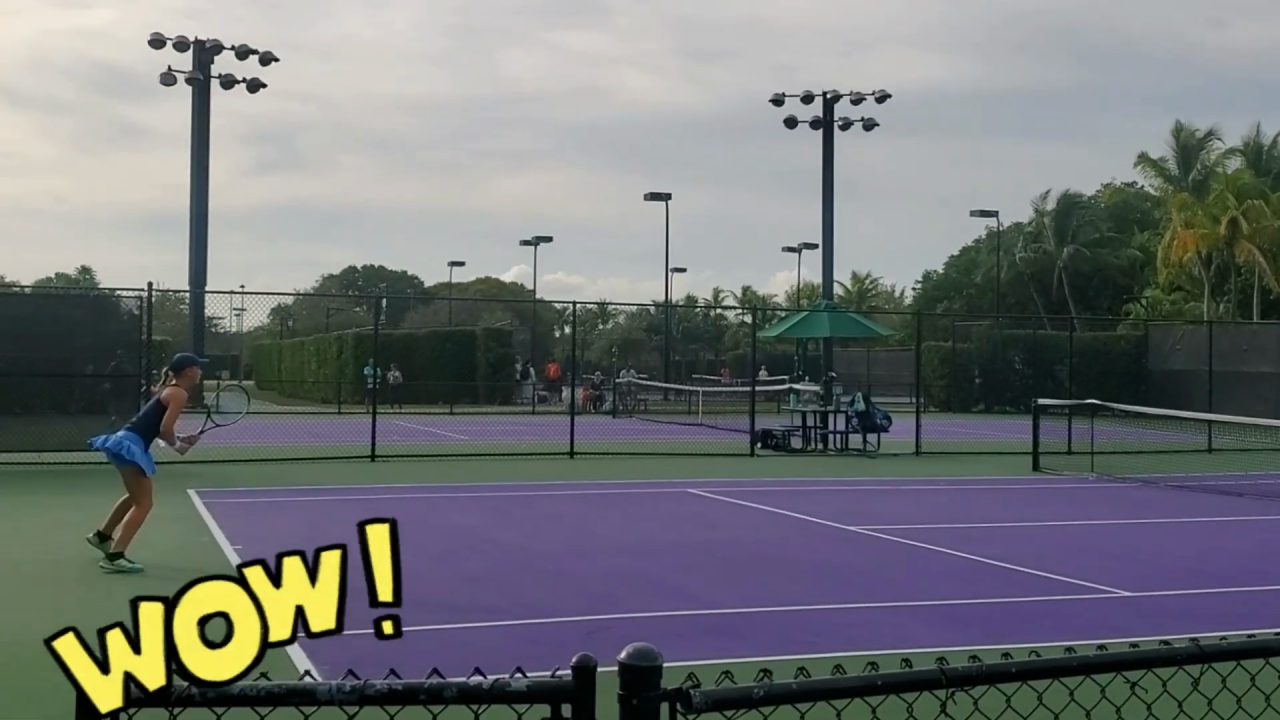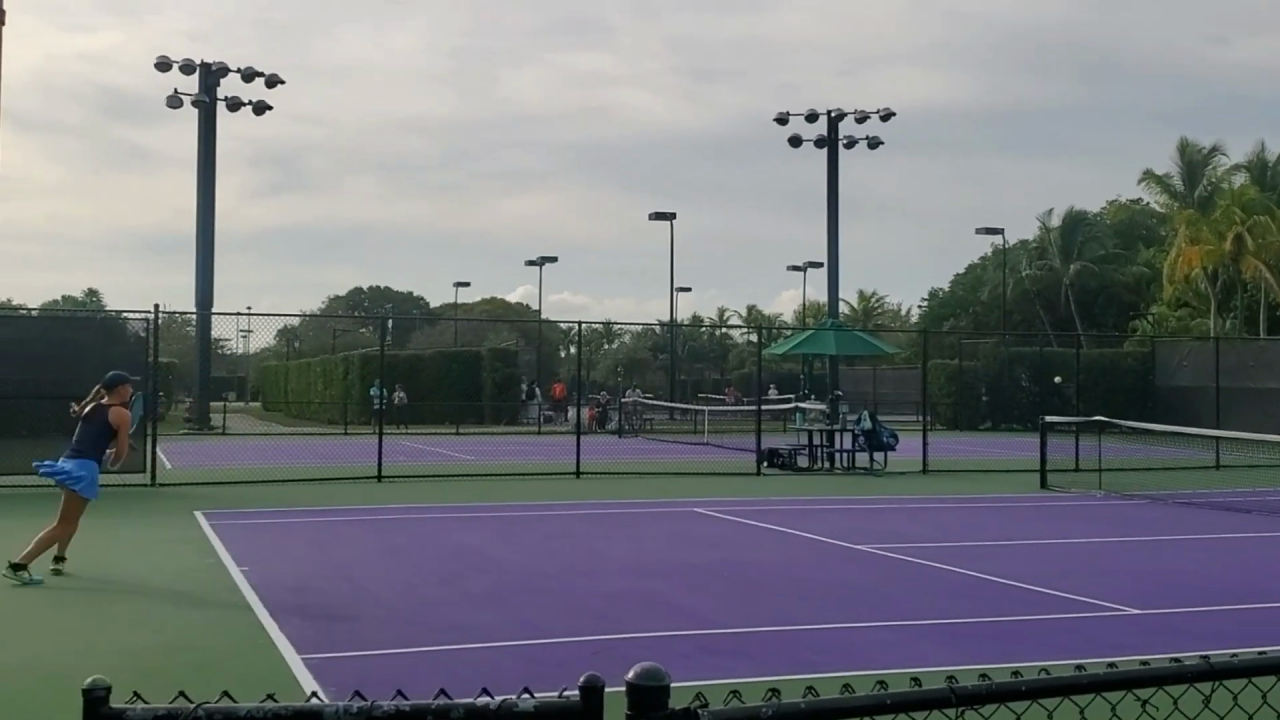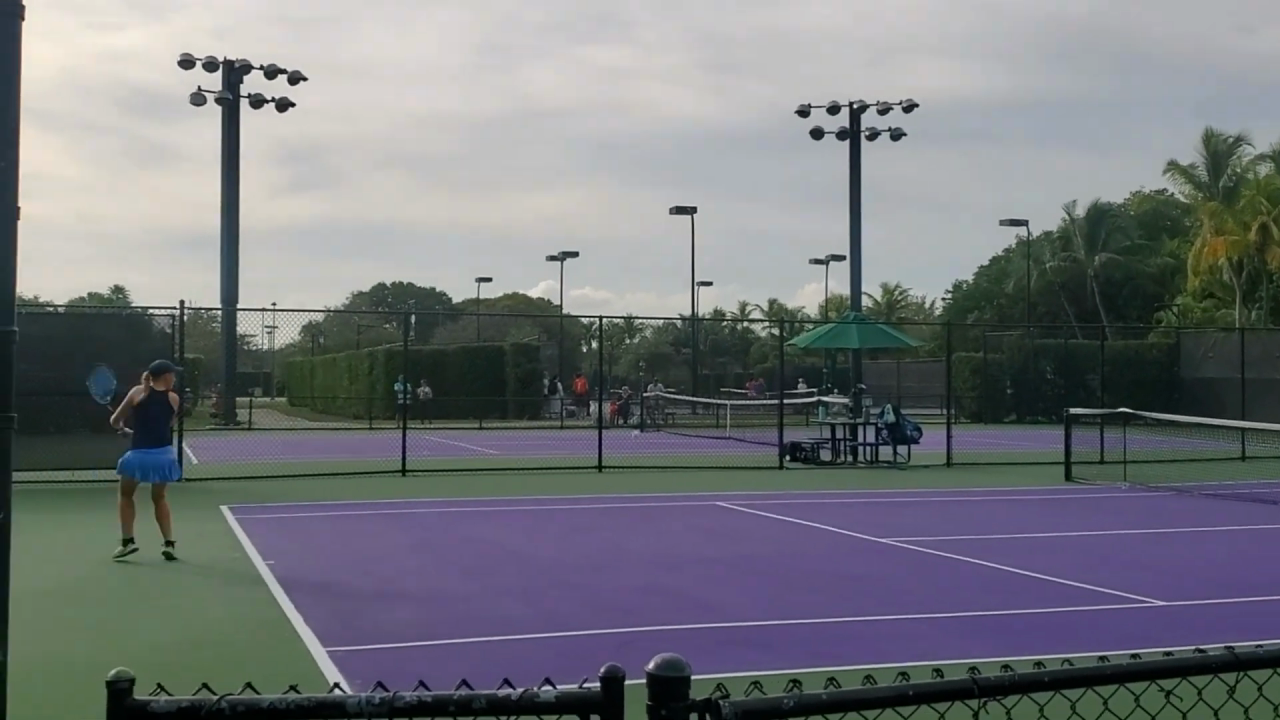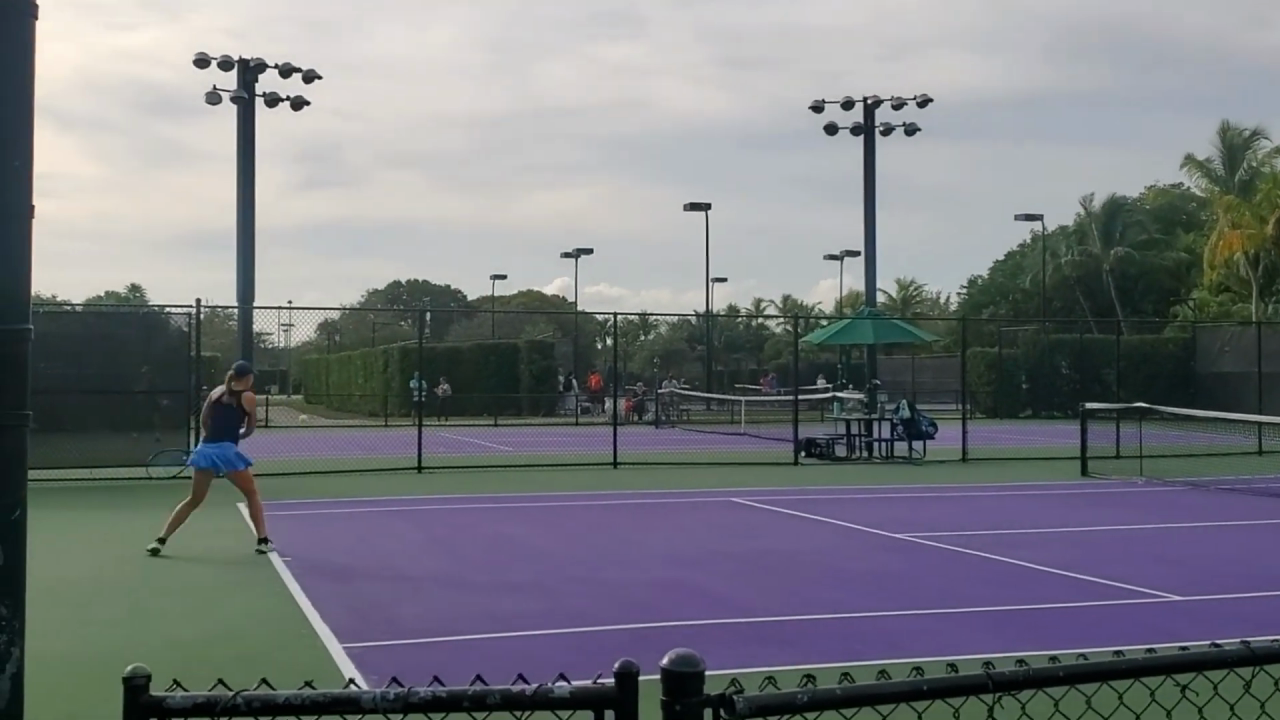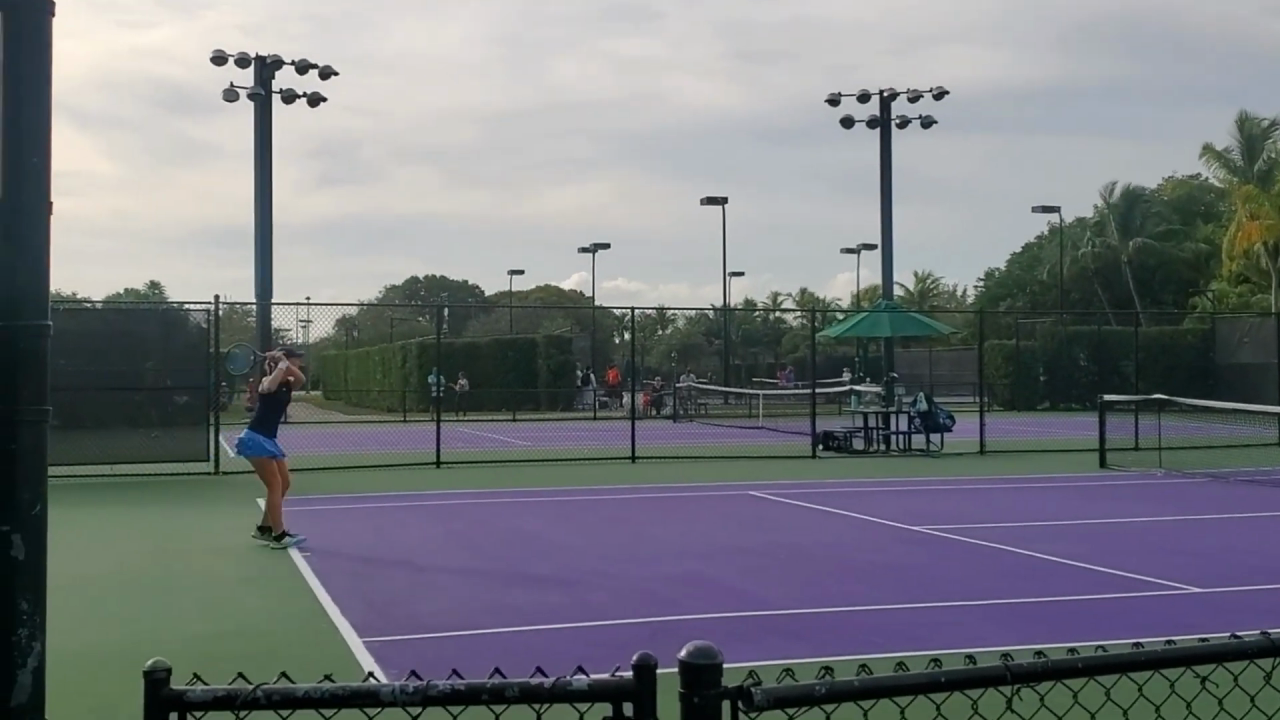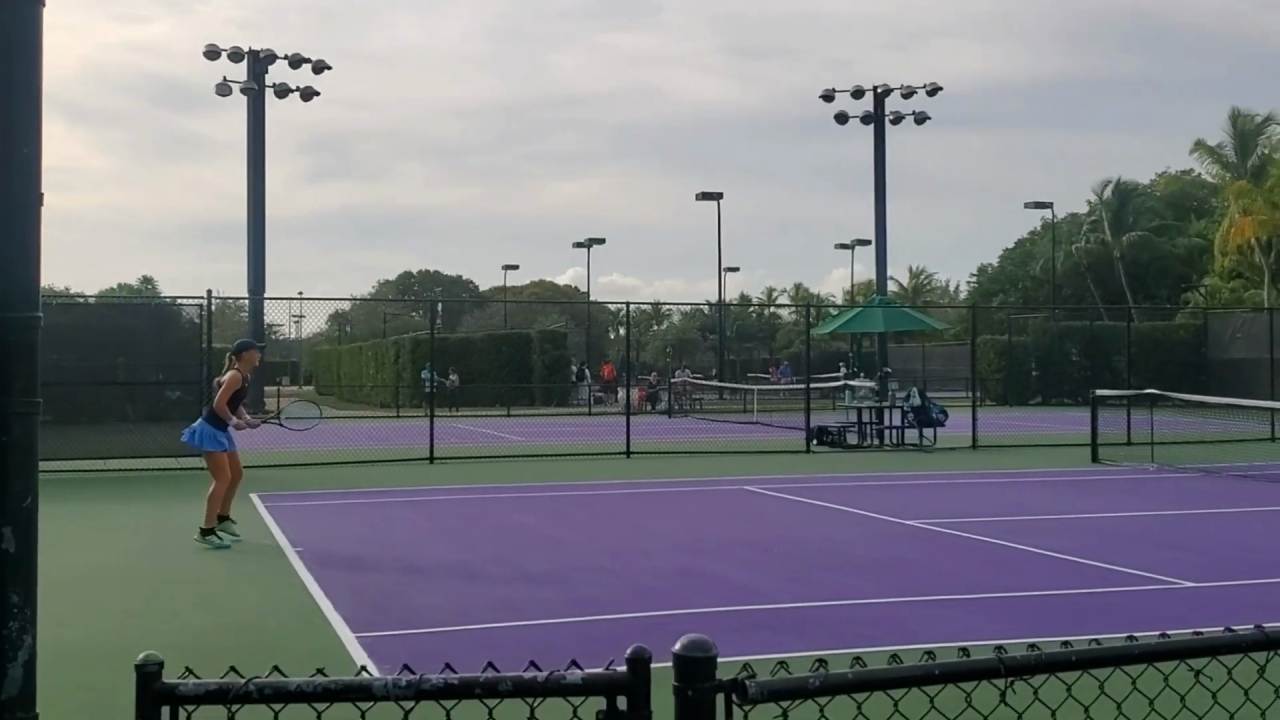
dt=0.5s
person 1, frame 1
left shoulder: (167, 390)
right shoulder: (179, 394)
right elbow: (165, 430)
left wrist: (182, 439)
right wrist: (177, 444)
left hip: (125, 443)
right hip: (130, 445)
left knee: (136, 496)
right knee: (143, 503)
left ankle: (102, 536)
right ankle: (114, 556)
person 1, frame 2
left shoulder: (90, 408)
right shoulder: (122, 415)
right elbow: (121, 452)
right wrist: (114, 463)
left hip: (66, 464)
right hip: (84, 470)
left knee: (68, 513)
right knee: (64, 527)
left ankle: (59, 559)
right ankle: (18, 565)
person 1, frame 3
left shoulder: (137, 392)
right shoulder: (174, 399)
left elbow: (114, 421)
left wrist: (122, 428)
left hip: (139, 455)
right hip: (164, 455)
left knee: (125, 496)
right knee: (159, 498)
left ankle: (128, 542)
right ankle: (169, 543)
person 1, frame 4
left shoulder: (217, 392)
right shoulder: (248, 397)
left elbow: (204, 420)
right elbow: (249, 430)
left hip: (206, 451)
right hip: (226, 452)
left knee: (194, 500)
right knee: (252, 494)
left ankle: (160, 541)
right ankle: (263, 541)
person 1, frame 5
left shoulder: (287, 381)
right shoulder: (267, 381)
left elbow: (301, 380)
right elbow: (270, 384)
left wrist: (287, 365)
right wrist: (281, 363)
left hip: (267, 440)
right hip: (255, 439)
left knee: (284, 483)
right knee: (275, 486)
left ankle: (264, 528)
right ankle: (278, 536)
person 1, frame 6
left shoulder: (244, 376)
right shoulder: (235, 376)
right elbow: (218, 404)
left wrist: (246, 419)
right wrist: (234, 422)
left hip: (218, 431)
right hip: (210, 431)
left knee: (236, 474)
right knee: (223, 479)
left ankle: (223, 518)
right ankle: (208, 530)
